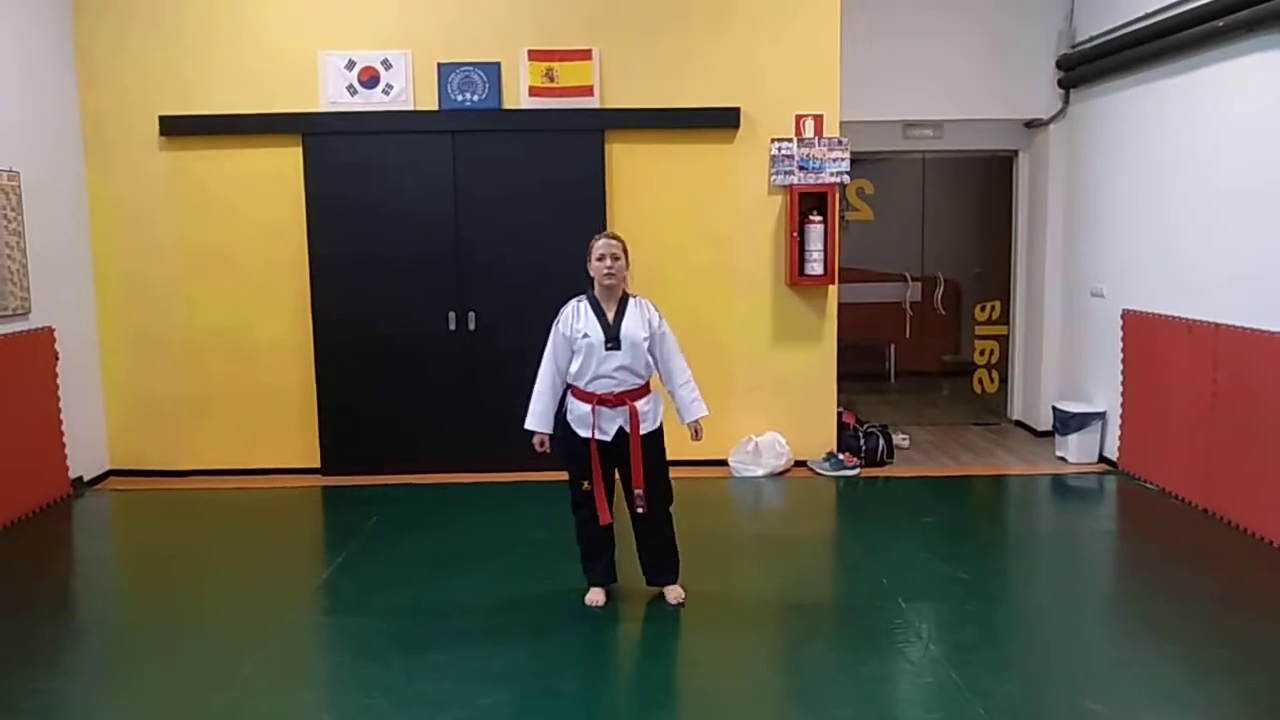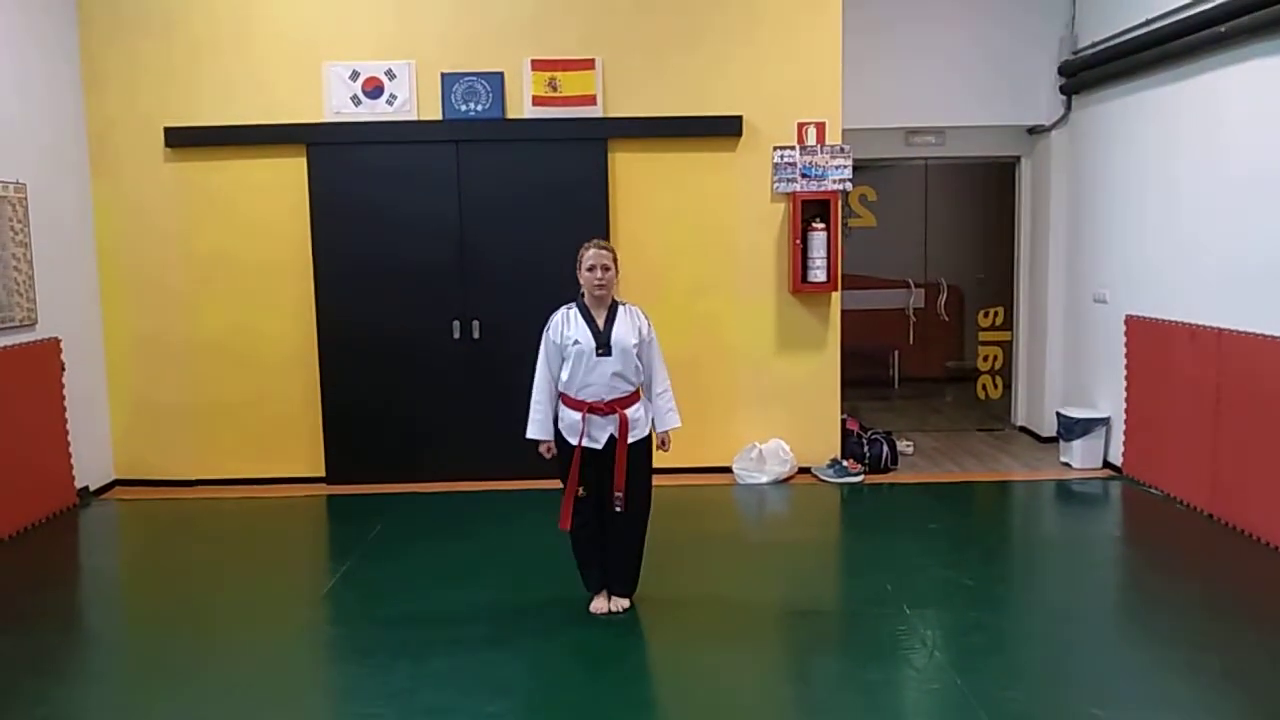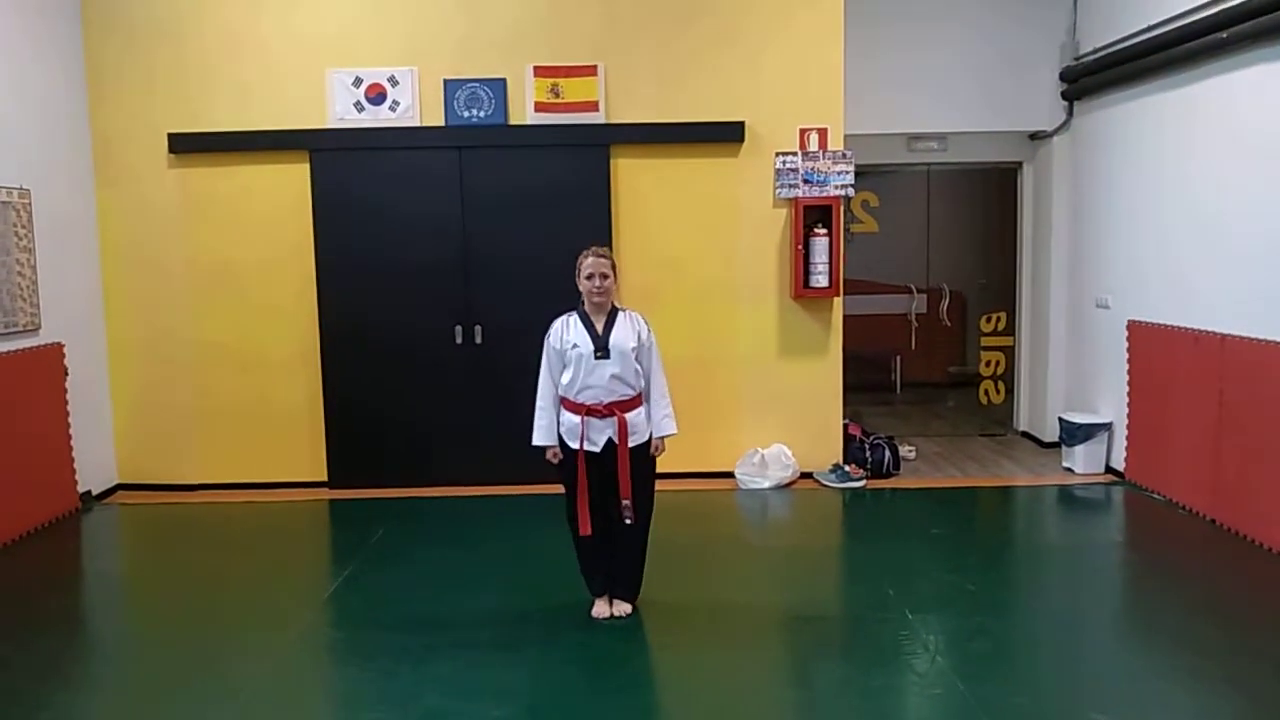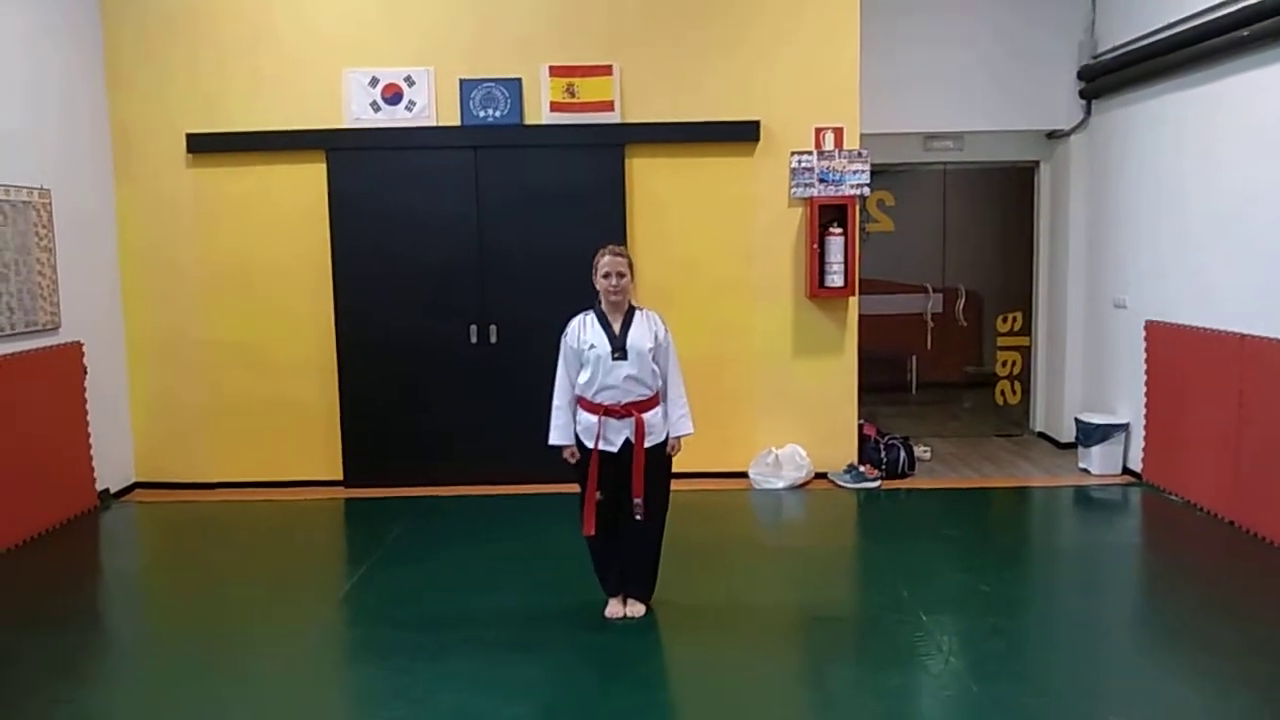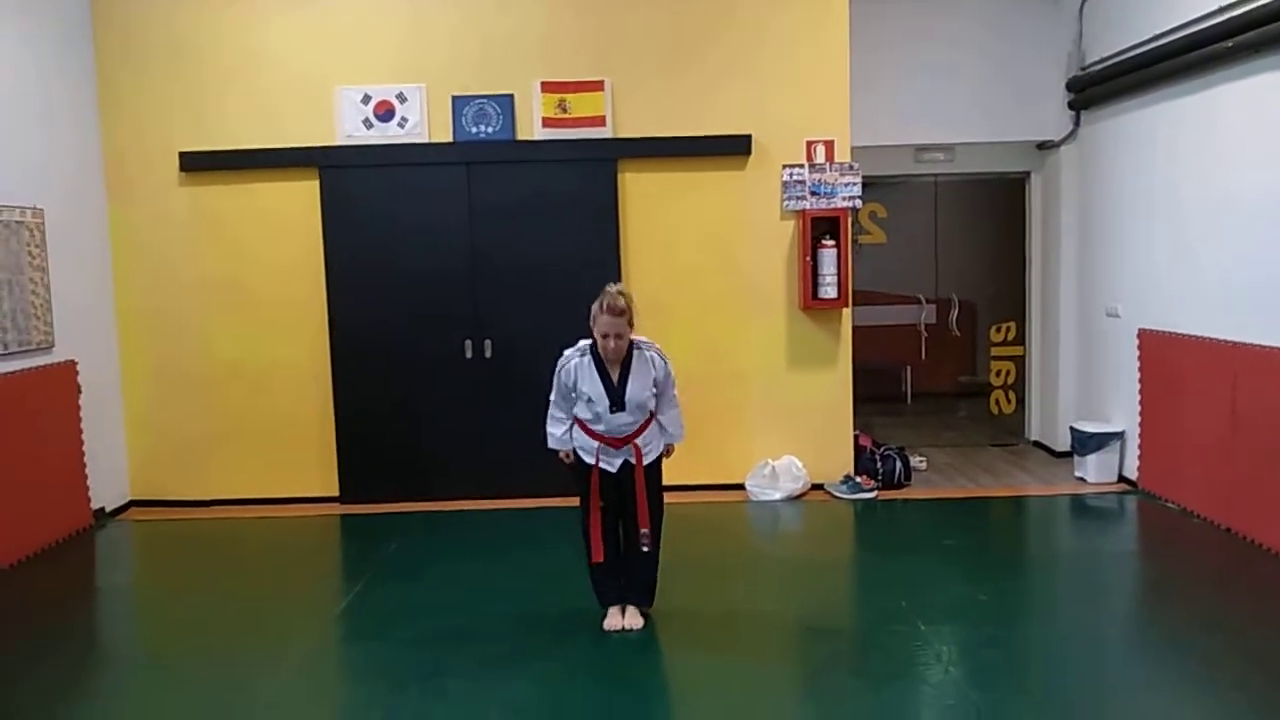
dt=0.4s
person 1, frame 1
left shoulder: (645, 312)
right shoulder: (571, 315)
left elbow: (672, 365)
right elbow: (551, 371)
left wrist: (691, 411)
right wrist: (540, 424)
left hip: (637, 419)
right hip: (586, 421)
left knee: (651, 501)
right knee: (590, 504)
left ankle: (665, 578)
right ankle: (598, 580)
person 1, frame 2
left shoulder: (635, 319)
right shoulder: (561, 322)
left elbow: (656, 374)
right elbow: (545, 380)
left wrist: (664, 423)
right wrist: (543, 432)
left hip: (629, 427)
right hip: (579, 430)
left knee: (628, 510)
right knee: (585, 512)
left ankle: (621, 587)
right ankle: (598, 588)
person 1, frame 3
left shoulder: (635, 324)
right shoulder: (561, 329)
left elbow: (654, 380)
right elbow: (548, 387)
left wrist: (660, 429)
right wrist: (548, 439)
left hip: (629, 432)
right hip: (579, 433)
left knee: (630, 515)
right knee: (586, 516)
left ankle: (624, 592)
right ankle: (601, 592)
person 1, frame 4
left shoulder: (652, 324)
right shoulder: (579, 328)
left elbow: (672, 380)
right elbow: (565, 386)
left wrist: (677, 429)
right wrist: (565, 438)
left hip: (646, 432)
right hip: (596, 433)
left knee: (644, 514)
right knee: (601, 515)
left ankle: (637, 593)
right ankle: (615, 592)
person 1, frame 5
left shoulder: (651, 358)
right shoulder: (572, 362)
left elbow: (668, 403)
right elbow: (558, 408)
left wrist: (670, 437)
right wrist: (562, 443)
left hip: (642, 451)
right hip: (592, 454)
left knee: (643, 527)
right knee: (598, 528)
left ankle: (635, 603)
right ankle: (612, 604)
